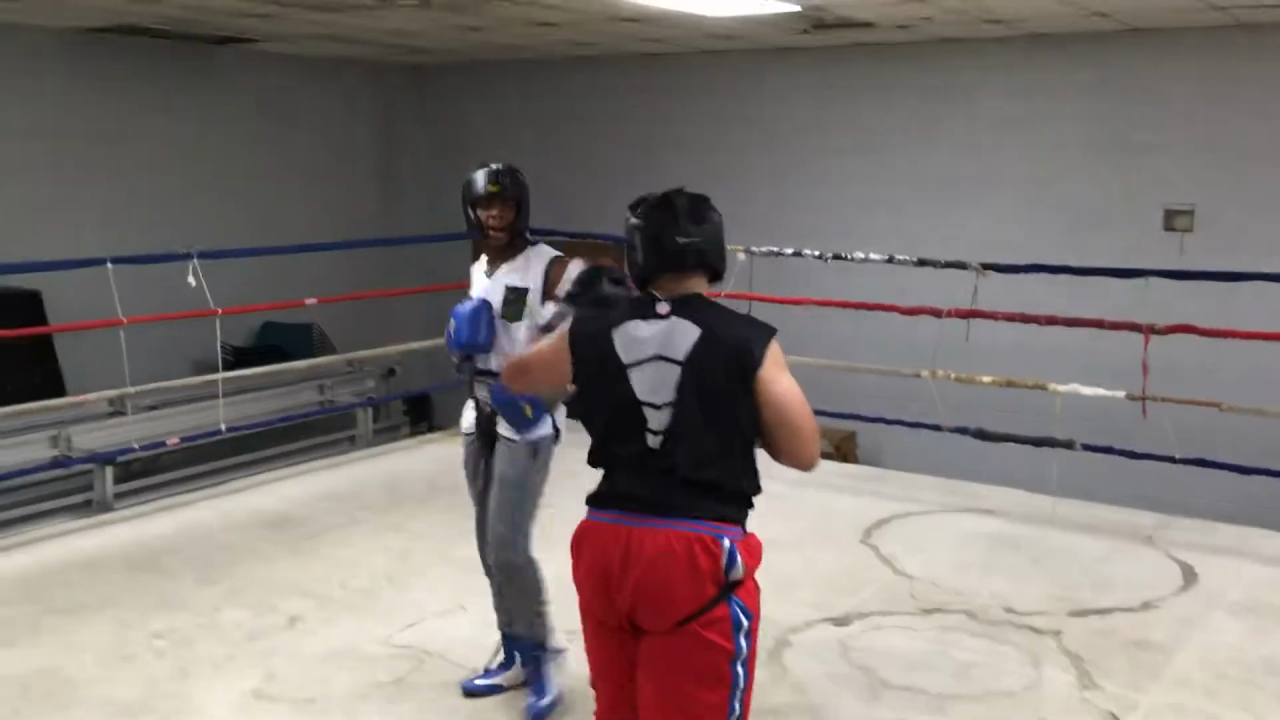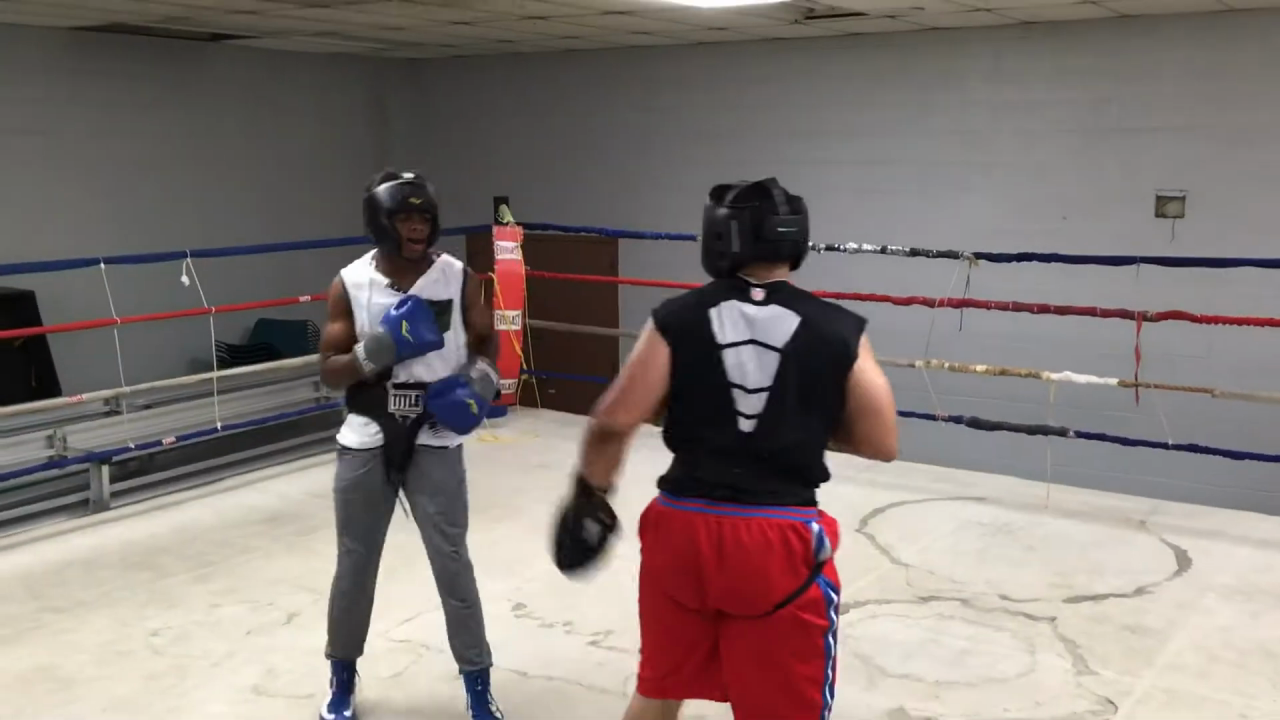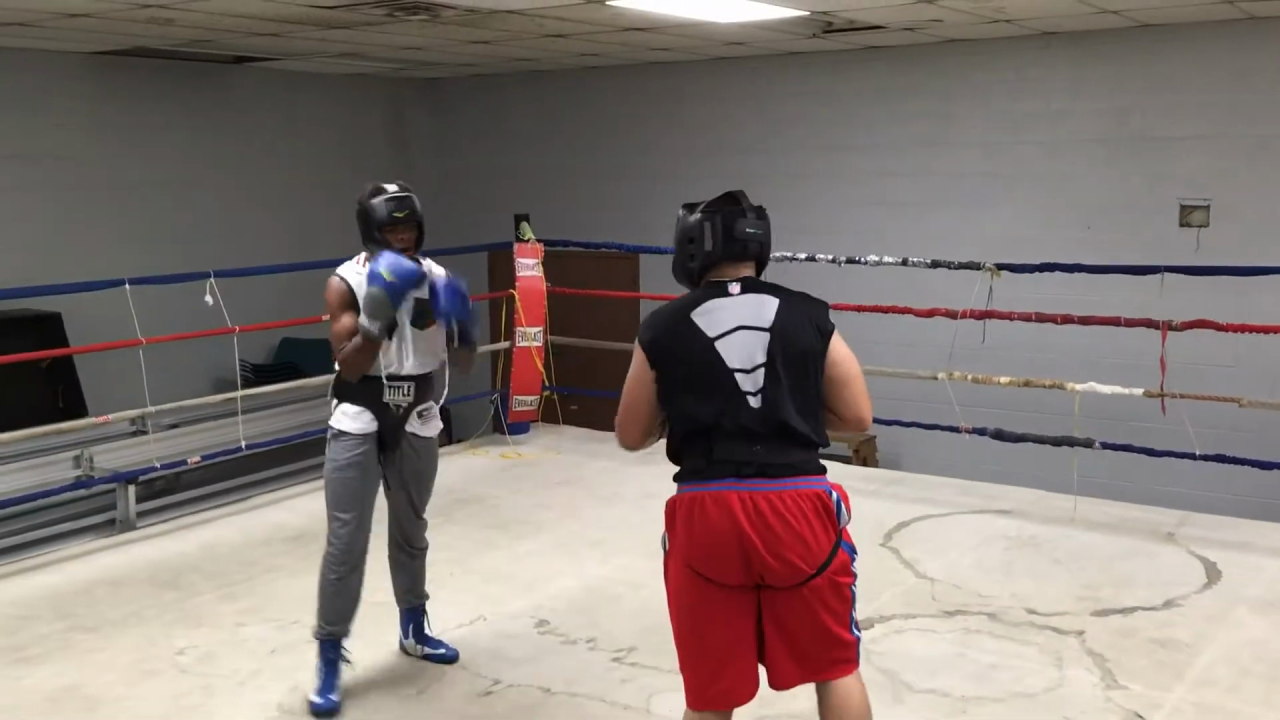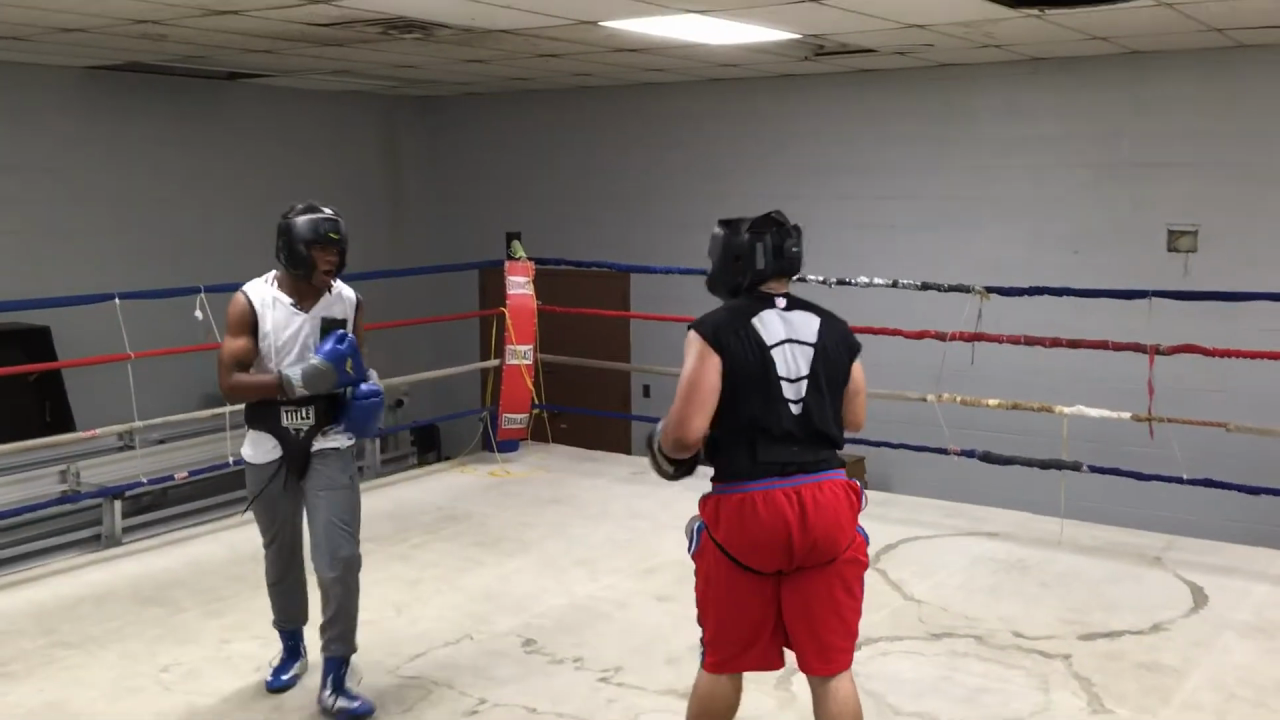
dt=0.7s
person 1, frame 1
left shoulder: (549, 266)
right shoulder: (479, 270)
left wrist: (547, 388)
right wrist: (461, 334)
left hip: (527, 422)
right hip: (480, 417)
left knee: (507, 547)
right knee: (491, 547)
left ankle: (539, 662)
right ankle: (516, 656)
person 1, frame 2
left shoulder: (457, 278)
right shoulder: (350, 284)
left elbow: (486, 341)
right elbow: (330, 372)
left wrist: (478, 383)
right wrist: (373, 352)
left hip: (435, 437)
right hip: (366, 436)
left knee: (452, 562)
right knee: (355, 564)
person 1, frame 3
left shoulder: (437, 278)
right shoulder: (345, 282)
left elbow: (459, 357)
right elbow: (352, 366)
left wrist: (463, 328)
right wrist: (378, 314)
left hip: (417, 417)
right hip: (358, 418)
left knee: (410, 529)
right knee: (346, 537)
left ankle: (414, 628)
right ankle: (328, 659)
person 1, frame 4
left shoulder: (348, 300)
right shoulder: (251, 302)
right elbow: (231, 383)
left wrist: (365, 385)
right wrist: (301, 377)
left hip: (329, 440)
right hip: (269, 445)
left knee: (339, 559)
right knee: (281, 553)
right ankle: (292, 648)
person 2, frame 1
left shoulder: (592, 333)
right shoulder: (747, 341)
left elbow: (514, 375)
right elbow: (803, 454)
left hip: (607, 543)
right hip: (700, 556)
person 2, frame 2
left shoulder: (678, 319)
right shoulder: (839, 332)
left elbow: (613, 423)
right elbow: (882, 445)
left wrist: (588, 495)
left hip: (682, 529)
right hip: (782, 542)
person 2, frame 3
left shoulder: (664, 329)
right shoulder: (809, 316)
left elbow: (632, 435)
right elbow: (856, 415)
left hip: (707, 517)
right hip: (800, 511)
right knee: (836, 668)
person 2, frame 4
left shoulder: (715, 331)
right shoulder: (834, 331)
left elbow: (686, 432)
right elbow: (853, 420)
left wrist: (671, 455)
left hip: (745, 510)
right hip: (826, 505)
left knee: (724, 662)
right knee: (831, 667)
